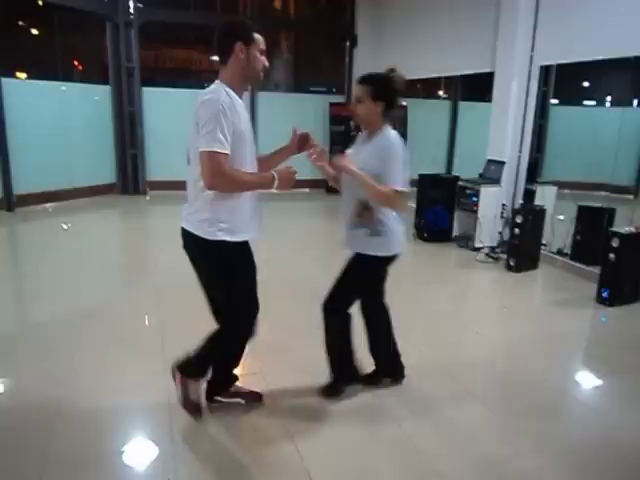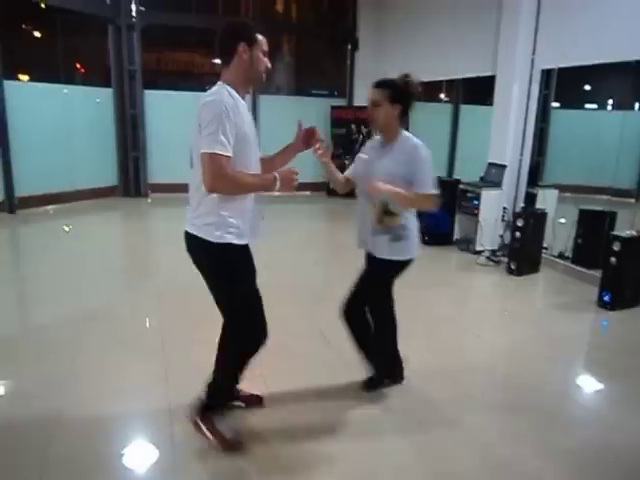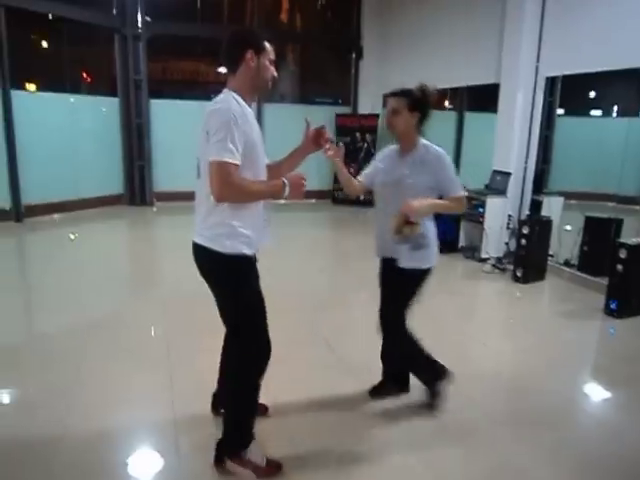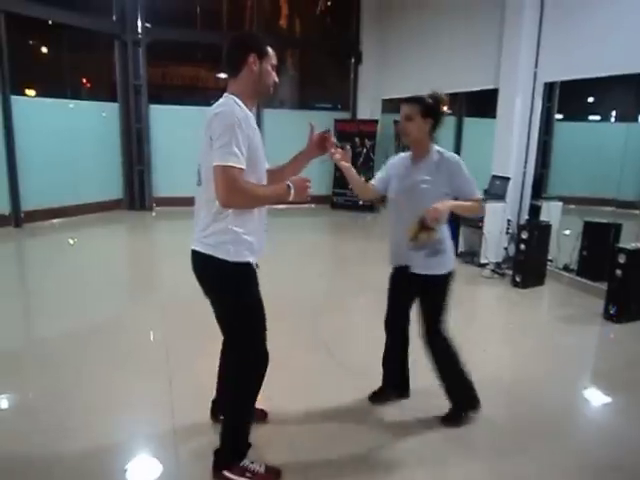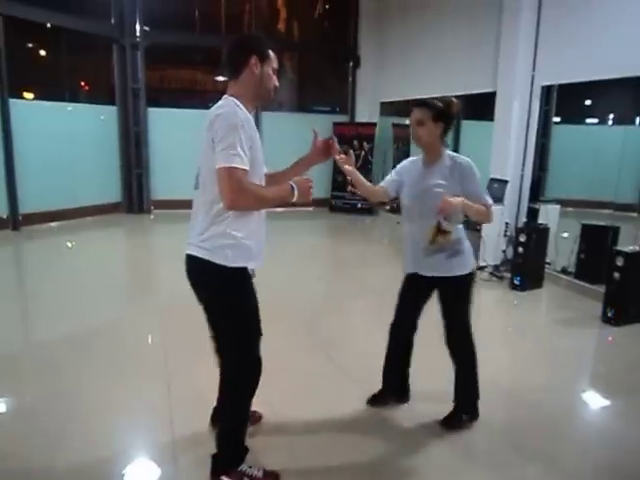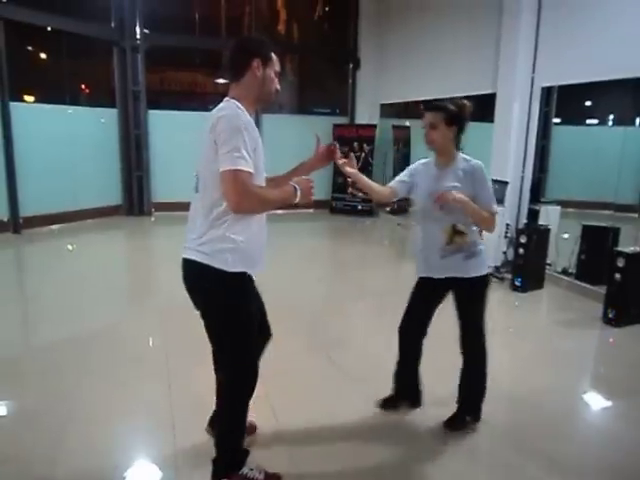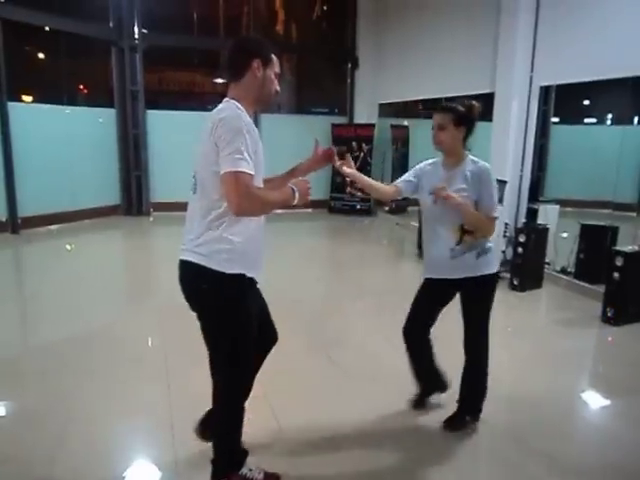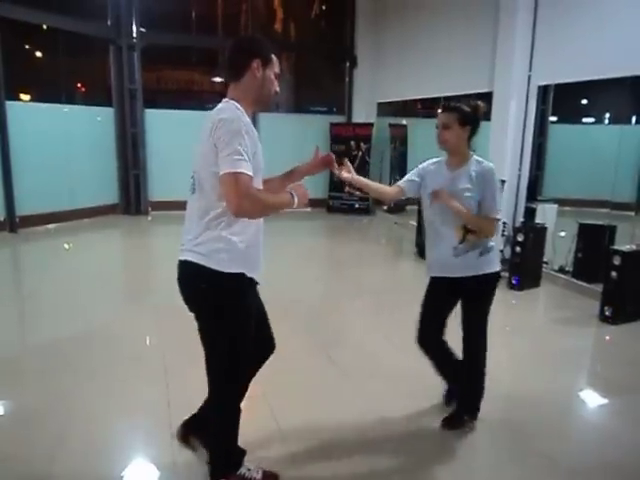
dt=0.1s
person 1, frame 1
left shoulder: (235, 104)
right shoulder: (215, 102)
right elbow: (216, 177)
left wrist: (288, 150)
right wrist: (273, 178)
left hip: (232, 235)
right hip: (214, 236)
left knee: (242, 316)
right knee: (239, 322)
left ankle: (221, 381)
right ankle: (191, 370)
person 1, frame 2
left shoulder: (238, 106)
right shoulder: (219, 104)
left elbow: (251, 169)
right elbow: (217, 179)
left wrist: (295, 148)
right wrist: (276, 180)
left hip: (232, 239)
right hip: (216, 240)
left knee: (241, 321)
right knee: (250, 328)
left ankle: (224, 392)
right ankle: (210, 409)
person 1, frame 3
left shoulder: (242, 112)
right shoulder: (227, 110)
left elbow: (261, 175)
right elbow: (225, 188)
left wrist: (304, 150)
right wrist: (285, 188)
left hip: (231, 248)
right hip: (224, 250)
left knee: (241, 333)
right knee: (255, 345)
left ankle: (228, 400)
person 1, frame 4
left shoulder: (241, 116)
right shoulder: (229, 114)
left elbow: (263, 180)
right elbow: (231, 193)
left wrist: (308, 154)
right wrist: (290, 191)
left hip: (229, 255)
right hip: (224, 257)
left knee: (241, 341)
right knee: (252, 354)
left ankle: (226, 406)
person 1, frame 5
left shoulder: (236, 118)
right shoulder: (231, 116)
left elbow: (260, 182)
right elbow: (237, 195)
left wrist: (309, 160)
right wrist: (293, 192)
left hip: (225, 260)
right hip: (220, 263)
left knee: (241, 351)
right knee: (243, 360)
left ankle: (226, 414)
person 1, frame 6
left shoulder: (236, 119)
right shoulder: (233, 119)
left elbow: (260, 186)
right elbow: (241, 198)
left wrist: (311, 164)
right wrist: (295, 193)
left hip: (224, 265)
right hip: (218, 268)
left knee: (256, 339)
right knee: (240, 366)
left ankle: (223, 420)
person 1, frame 7
left shoulder: (232, 120)
right shoulder: (234, 120)
left elbow: (257, 187)
right elbow: (243, 200)
left wrist: (306, 167)
right wrist: (294, 194)
left hip: (225, 268)
right hip: (217, 271)
left knee: (262, 340)
right knee: (234, 368)
left ankle: (215, 423)
person 1, frame 8
left shoulder: (231, 120)
right shoulder: (233, 120)
left elbow: (254, 188)
right elbow: (243, 201)
left wrist: (305, 170)
right wrist: (293, 198)
left hip: (224, 268)
right hip: (215, 271)
left knee: (259, 346)
right knee: (231, 369)
left ankle: (201, 426)
person 2, frame 1
left shoulder: (391, 145)
right shoulder: (361, 142)
left elbow: (396, 200)
right elbow: (339, 183)
left wrist: (353, 172)
right wrist: (324, 163)
left hip: (377, 244)
right hip: (365, 242)
left knee: (335, 305)
right knee: (372, 304)
left ankle: (344, 376)
right ankle: (389, 368)
person 2, frame 2
left shoulder: (413, 149)
right shoulder: (371, 147)
left elbow: (430, 202)
right elbow: (343, 185)
left wrist: (389, 190)
right wrist: (327, 163)
left hip: (395, 248)
right hip: (376, 245)
left knee: (355, 308)
right knee: (377, 306)
left ankle: (384, 369)
right ankle: (389, 370)
person 2, frame 3
left shoulder: (433, 157)
right shoulder: (385, 156)
left elbow: (461, 202)
right elbow: (355, 189)
left wrist: (428, 204)
right wrist: (339, 164)
left hip: (416, 257)
right hip: (390, 253)
left knee: (392, 322)
right knee: (389, 317)
left ankle: (433, 373)
right ankle: (395, 379)
person 2, frame 4
left shoulder: (448, 163)
right shoulder: (397, 163)
left elbow: (478, 206)
right elbow: (368, 194)
left wrist: (449, 205)
right wrist: (347, 169)
left hip: (434, 264)
right hip: (403, 261)
left knee: (432, 332)
right knee: (394, 324)
left ankle: (465, 398)
right ankle: (395, 384)
person 2, frame 5
left shoulder: (461, 167)
right shoulder: (408, 167)
left elbow: (488, 215)
right elbow: (377, 195)
left wrist: (462, 203)
right wrist: (353, 174)
left hip: (454, 267)
right hip: (418, 266)
left knee: (457, 337)
right knee: (400, 329)
left ankle: (467, 407)
right ankle: (395, 389)
person 2, frame 6
left shoulder: (473, 170)
right shoulder: (419, 170)
left elbow: (489, 223)
right elbow: (385, 195)
left wrist: (462, 202)
right wrist: (355, 175)
left hip: (469, 269)
right hip: (432, 269)
left knee: (470, 338)
right knee: (409, 331)
left ankle: (470, 408)
right ankle: (407, 392)
person 2, frame 7
left shoulder: (480, 172)
right shoulder: (426, 170)
left elbow: (488, 227)
right elbow: (390, 193)
left wrist: (458, 201)
right wrist: (355, 176)
left hip: (479, 271)
right hip: (439, 270)
left knee: (475, 339)
right knee: (413, 331)
left ankle: (470, 407)
right ankle: (431, 383)
person 2, frame 8
left shoulder: (484, 172)
right shoulder: (429, 169)
left elbow: (490, 229)
right elbow: (392, 193)
left wrist: (455, 205)
right wrist: (355, 179)
left hip: (480, 269)
right hip: (442, 269)
left knee: (473, 338)
right knee: (428, 335)
left ankle: (468, 406)
right ankle: (457, 379)
